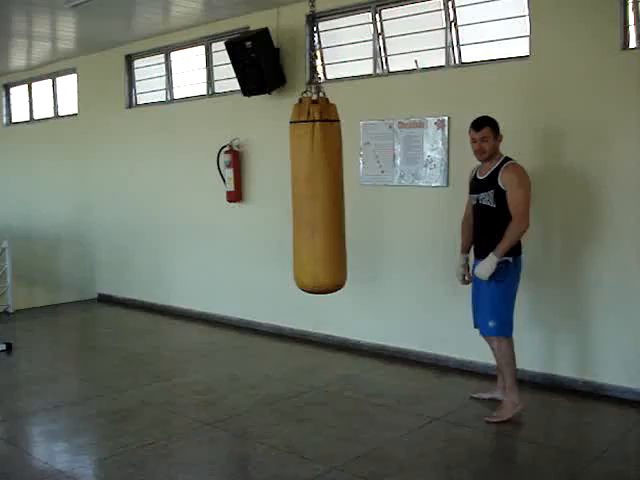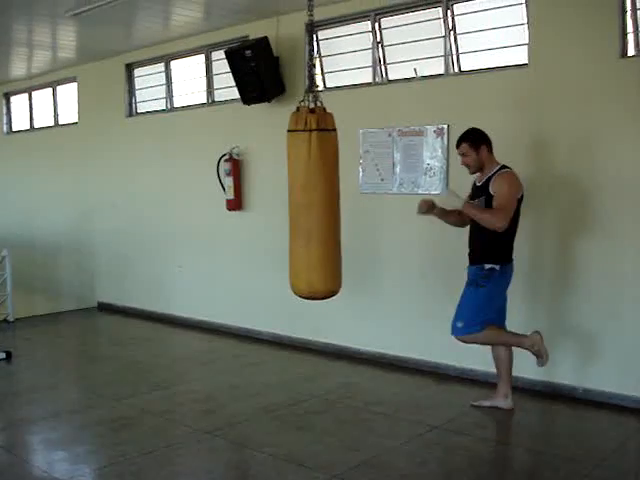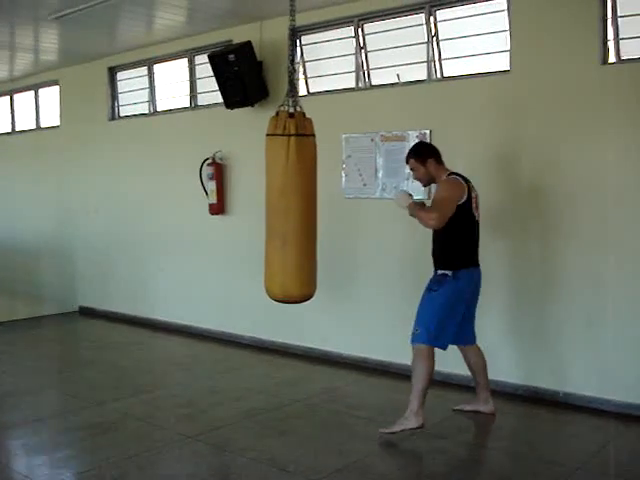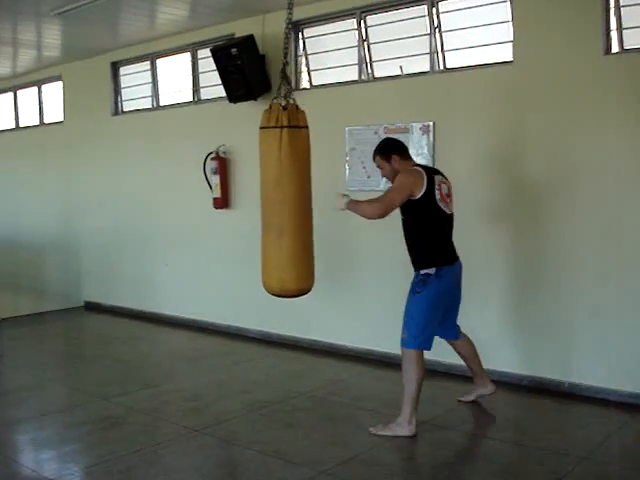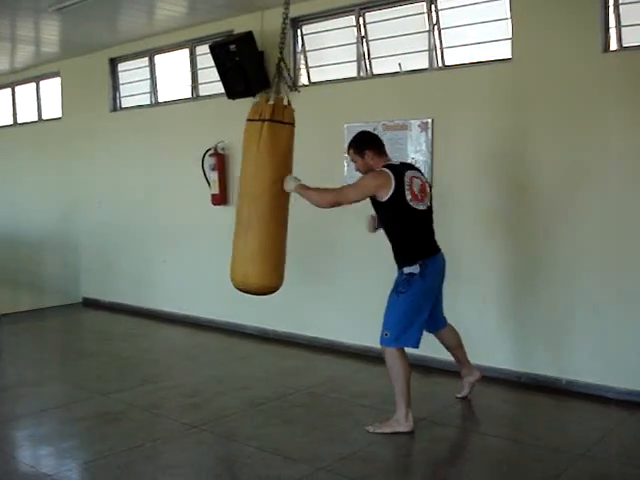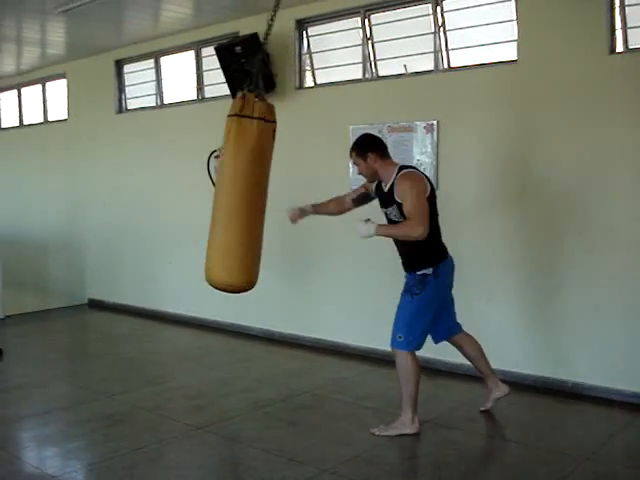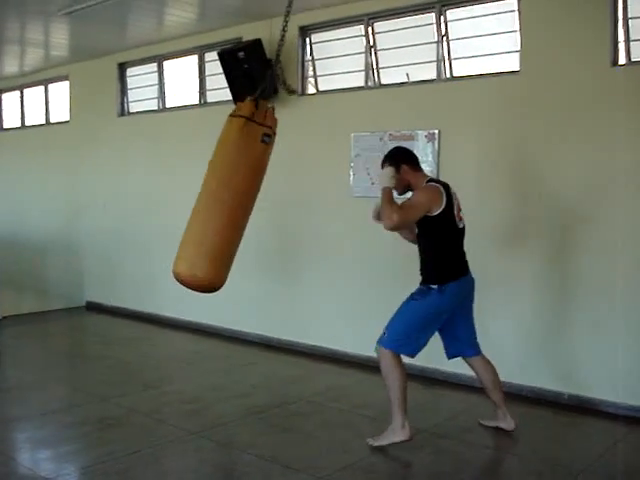
dt=0.3s
person 1, frame 1
left shoulder: (512, 173)
right shoulder: (475, 174)
left elbow: (520, 222)
left wrist: (495, 257)
right wrist: (462, 258)
left hip: (502, 263)
right hip: (482, 264)
left knee: (495, 329)
right knee: (491, 328)
left ankle: (512, 397)
right ankle: (502, 387)
person 1, frame 2
left shoulder: (505, 179)
right shoulder: (480, 181)
left elbow: (499, 222)
right elbow: (462, 220)
left wrist: (464, 203)
right wrist: (437, 210)
left hip: (492, 268)
right hip: (480, 267)
left knee: (464, 330)
right knee: (491, 329)
left ankle: (528, 341)
right ankle: (504, 394)
person 1, frame 3
left shoulder: (451, 185)
right shoulder: (458, 186)
left elbow: (434, 221)
left wrist: (413, 205)
right wrist: (422, 209)
left hip: (452, 276)
right hip: (470, 273)
left knee: (422, 342)
right knee: (465, 340)
left ankle: (414, 414)
right ankle: (484, 399)
person 1, frame 4
left shoulder: (412, 177)
right shoulder: (433, 177)
left elbow: (376, 210)
left wrist: (348, 203)
right wrist: (406, 203)
left hip: (433, 273)
right hip: (449, 268)
left knee: (411, 344)
right knee: (450, 332)
left ankle: (407, 420)
right ankle: (483, 383)
person 1, frame 5
left shoulder: (379, 178)
right shoulder: (412, 172)
left elbow: (329, 200)
left wrist: (296, 186)
right wrist: (383, 220)
left hip: (416, 271)
right hip: (432, 261)
left knee: (391, 343)
right knee: (436, 323)
left ankle: (402, 418)
right ankle: (467, 371)
person 1, frame 6
left shoulder: (409, 180)
right shoulder: (381, 184)
left elbow: (419, 229)
right elbow: (345, 202)
left wrist: (375, 229)
right wrist: (308, 209)
left hip: (428, 272)
right hip: (436, 268)
left knee: (402, 345)
right knee: (453, 332)
left ankle: (408, 419)
right ankle: (494, 385)
person 1, frame 7
left shoulder: (430, 193)
right shoulder: (441, 192)
left elbow: (393, 221)
right elbow: (416, 235)
left wrist: (386, 188)
right wrist: (385, 216)
left hip: (440, 289)
right hip: (460, 283)
left knee: (387, 349)
right knee: (471, 353)
left ankle: (399, 425)
right ankle: (503, 416)
